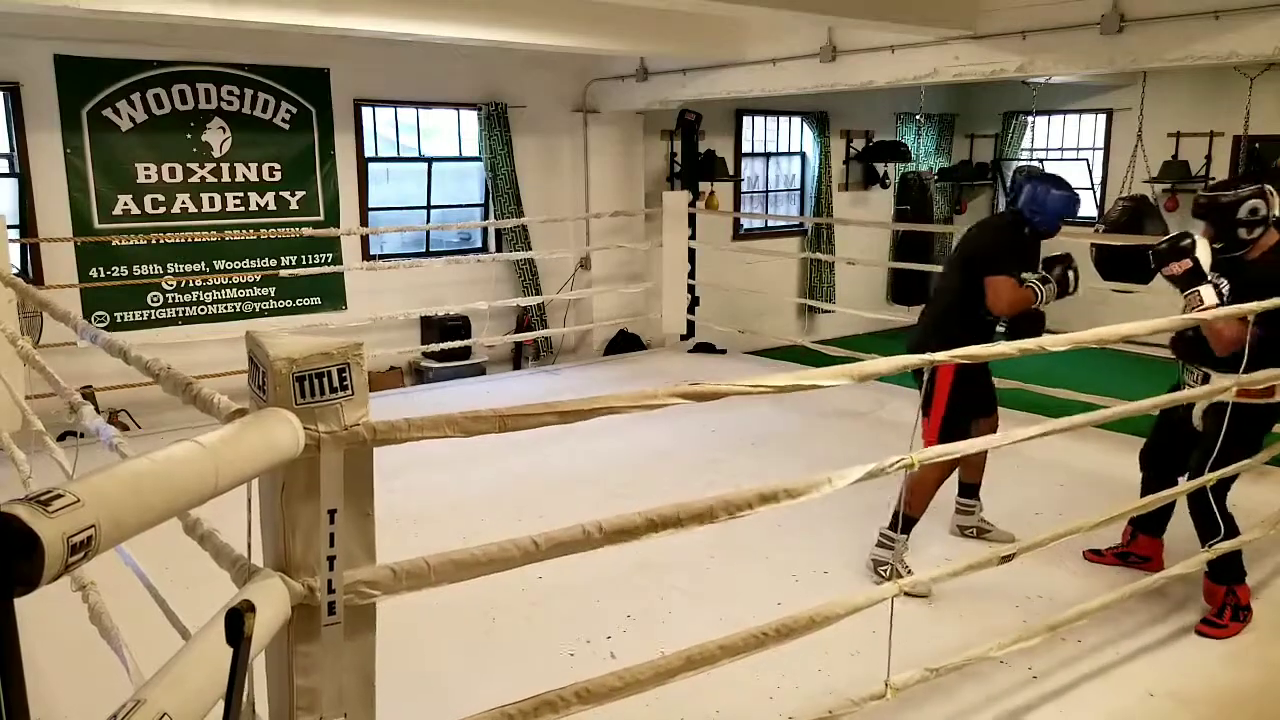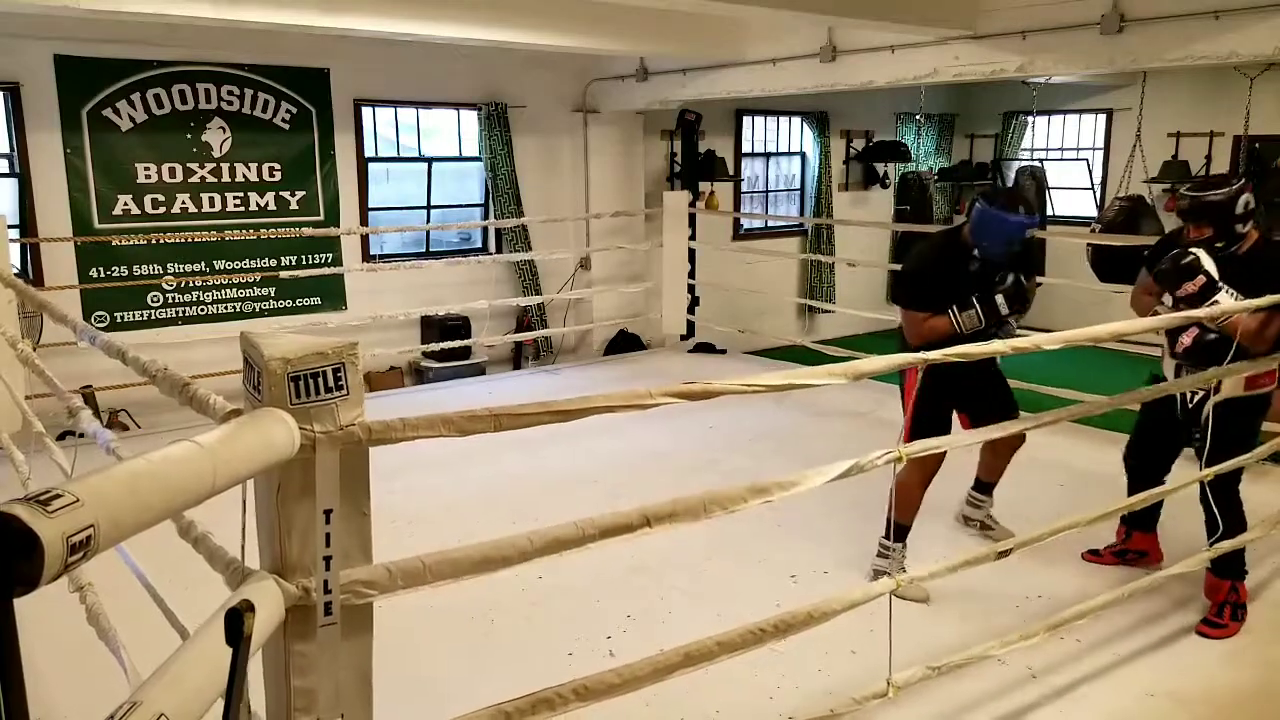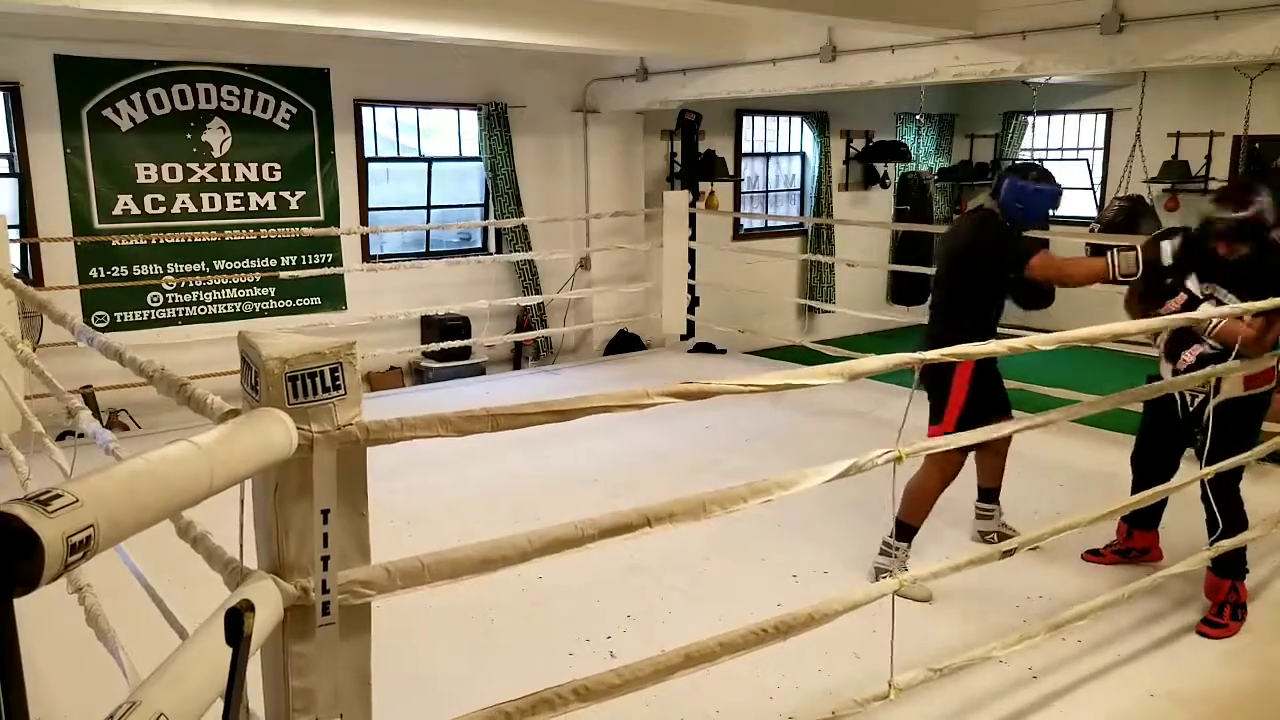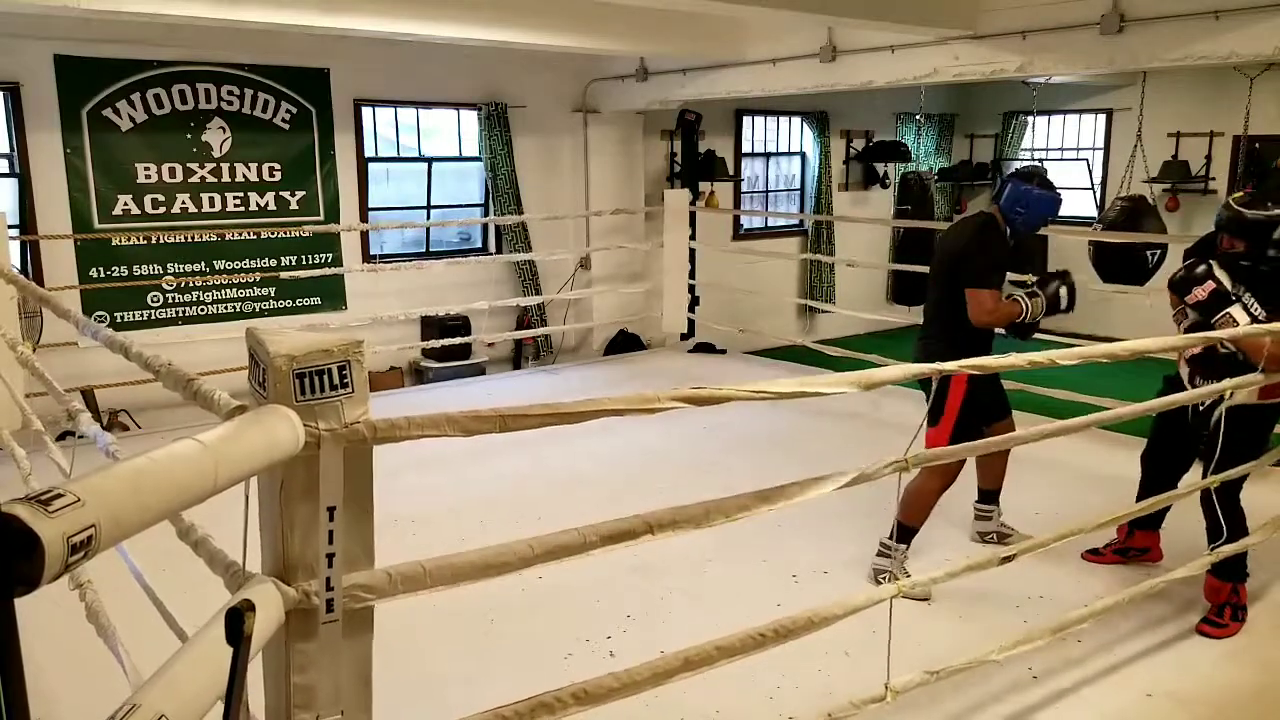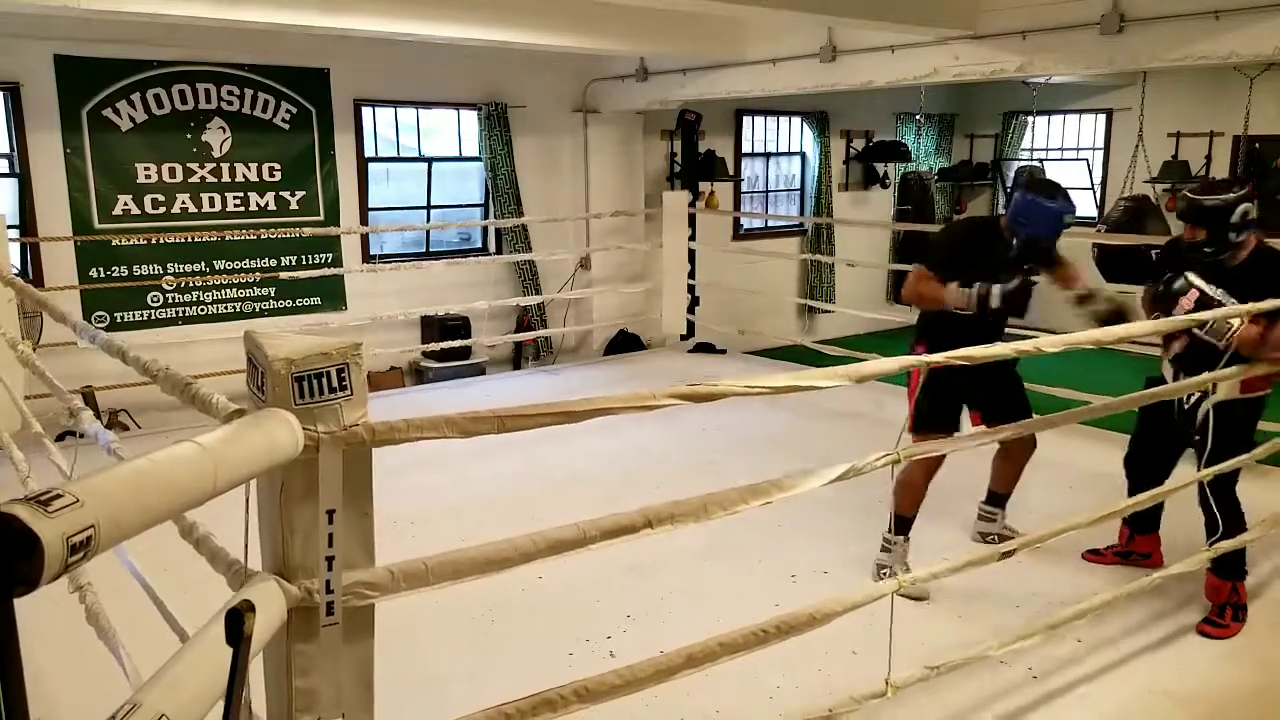
dt=0.4s
person 1, frame 1
right shoulder: (1228, 252)
left elbow: (1227, 343)
left wrist: (1195, 281)
right wrist: (1186, 328)
right hip: (1200, 383)
left knee: (1205, 490)
right knee: (1158, 460)
left ankle: (1231, 595)
right ankle: (1143, 545)
person 1, frame 2
right shoulder: (1176, 246)
right elbow: (1142, 297)
left wrist: (1209, 292)
right wrist: (1175, 319)
left hip: (1236, 391)
right hip: (1178, 376)
left knee: (1217, 485)
right knee: (1143, 457)
left ankle: (1229, 588)
right ankle: (1137, 540)
person 1, frame 3
right shoulder: (1182, 248)
right elbow: (1135, 303)
left wrist: (1195, 308)
right wrist: (1171, 328)
left hip: (1235, 391)
right hip: (1177, 377)
left knee: (1218, 485)
right knee: (1149, 461)
left ankle: (1229, 588)
right ankle: (1138, 540)
person 1, frame 4
right shoulder: (1215, 248)
right elbow: (1176, 290)
left wrist: (1222, 308)
right wrist: (1190, 324)
right hip: (1193, 379)
left knee: (1218, 490)
right knee: (1159, 462)
left ankle: (1230, 591)
right ankle: (1139, 539)
person 1, frame 5
right shoulder: (1181, 252)
right elbow: (1153, 302)
left wrist: (1209, 314)
right wrist: (1174, 337)
left hip: (1233, 392)
right hip: (1179, 381)
left knee: (1214, 486)
right knee: (1144, 461)
left ankle: (1232, 593)
right ankle: (1141, 544)
person 2, frame 1
left shoulder: (1010, 234)
right shoulder: (1000, 236)
right elbow: (1001, 302)
left wrist: (1024, 316)
right wrist: (1052, 284)
left hip: (966, 346)
right hip: (942, 350)
left knee: (984, 426)
right knee: (944, 453)
left ankle: (968, 516)
right ankle: (888, 549)
person 2, frame 2
left shoulder: (1013, 248)
right shoulder: (929, 256)
left elbow: (1024, 290)
right elbow: (916, 332)
left wrist: (1009, 307)
right wrist: (979, 312)
left hip: (978, 356)
right hip: (930, 364)
left knee: (1008, 432)
right knee: (926, 458)
left ankle: (975, 507)
right ankle: (887, 559)
person 2, frame 3
left shoulder: (979, 225)
right shoulder: (991, 233)
right elbow: (1058, 270)
left wrist: (1023, 289)
right wrist: (1137, 259)
left hip: (968, 352)
right hip: (953, 359)
left knee: (997, 431)
right knee: (946, 457)
left ankle: (987, 520)
right ankle: (891, 554)
person 2, frame 4
left shoulder: (975, 228)
right shoulder: (986, 239)
right elbow: (982, 315)
left wrist: (1014, 310)
right wrist: (1040, 302)
left hip: (965, 354)
right hip: (951, 361)
left knee: (999, 431)
right knee: (944, 464)
left ankle: (986, 520)
right ankle: (888, 556)
person 2, frame 5
left shoulder: (1031, 242)
right shoulder: (966, 235)
left elbow: (1058, 267)
right elbow: (912, 290)
left wrist: (1093, 300)
right wrist: (979, 295)
right hip: (939, 351)
left knee: (1021, 442)
right knee: (929, 453)
left ankle: (990, 522)
right ankle: (892, 552)
